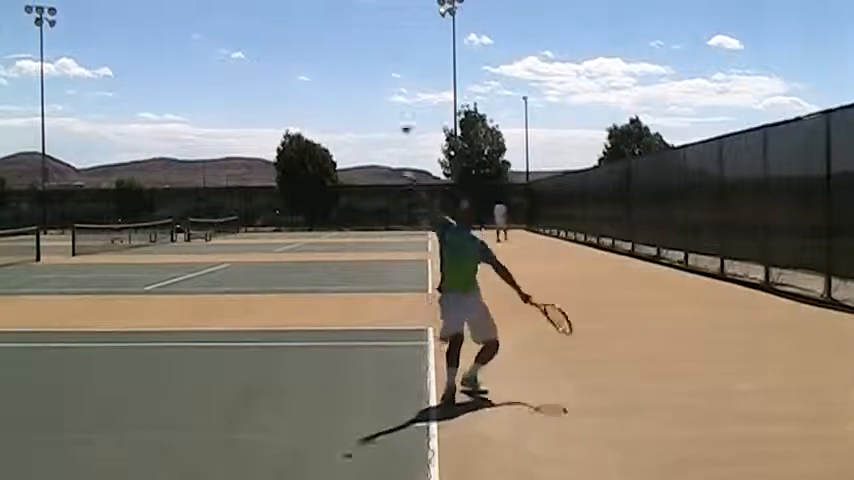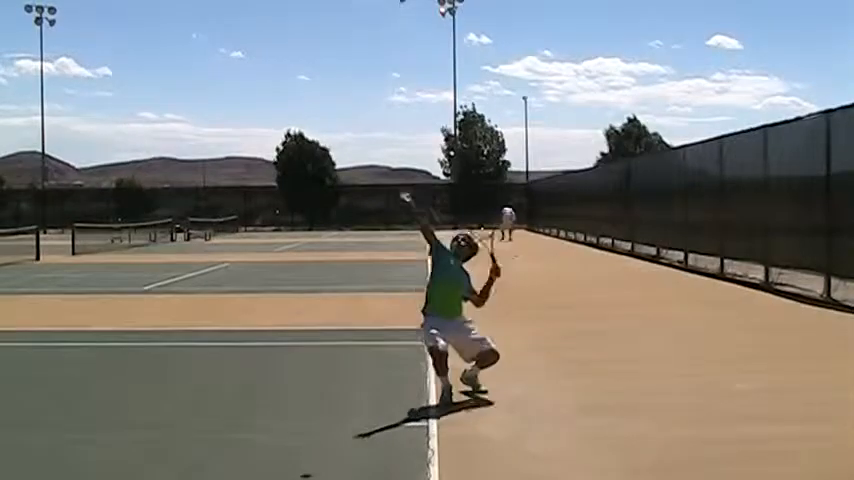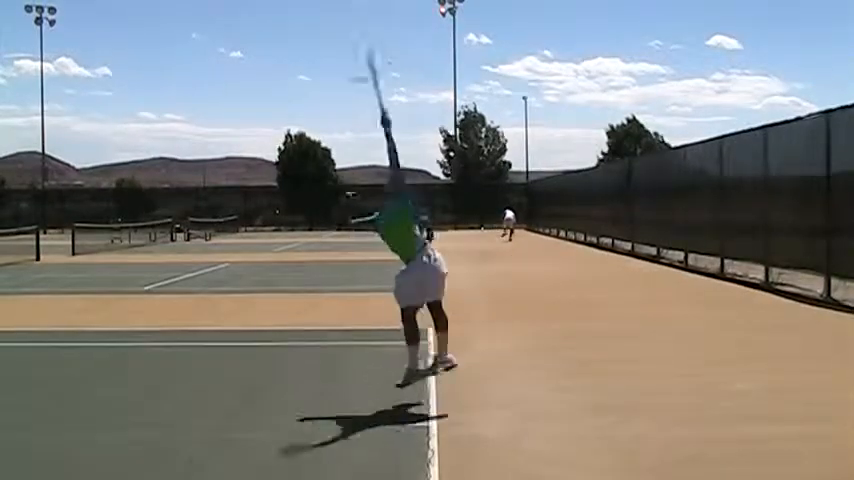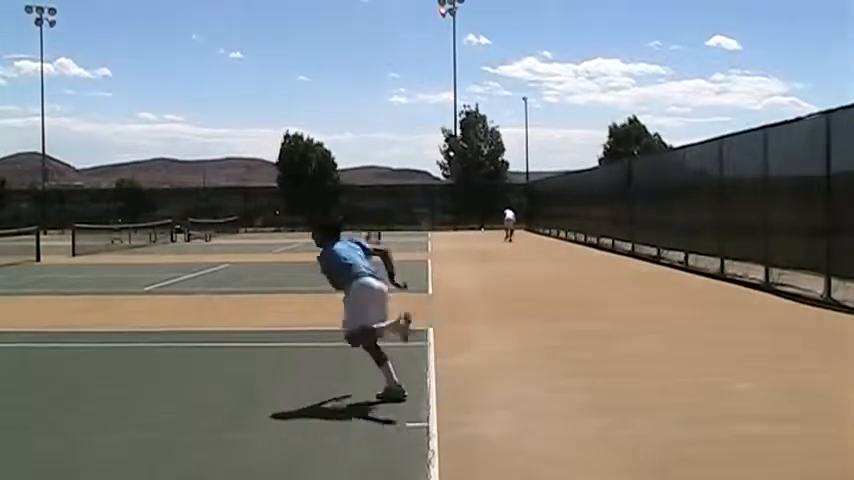
dt=0.4s
person 1, frame 1
left shoulder: (478, 245)
right shoulder: (447, 229)
left elbow: (499, 267)
right elbow: (438, 218)
left wrist: (520, 292)
left hip: (472, 296)
right hip: (452, 297)
left knee: (492, 342)
right knee: (456, 339)
left ankle: (470, 377)
right ankle: (450, 386)
person 1, frame 2
left shoulder: (464, 276)
right shoulder: (443, 257)
left elbow: (479, 301)
right elbow: (427, 231)
left wrist: (491, 280)
right wrist: (411, 206)
left hip: (458, 323)
right hip: (434, 322)
left knee: (491, 355)
right knee: (439, 352)
left ankle: (470, 375)
right ankle: (446, 386)
person 1, frame 3
left shoulder: (400, 197)
right shoulder: (380, 219)
left elbow: (395, 171)
left wrist: (387, 130)
left hip: (425, 259)
right hip: (412, 266)
left knee: (433, 304)
right knee: (407, 314)
left ankle: (443, 355)
right ankle: (413, 366)
person 1, frame 4
left shoulder: (325, 256)
right shoulder: (352, 242)
left elbow: (338, 285)
right elbow: (384, 252)
right wrist: (392, 278)
left hip: (360, 287)
right hip: (379, 287)
left knee: (355, 337)
right knee: (368, 341)
left ankle: (397, 324)
right ankle: (394, 386)
